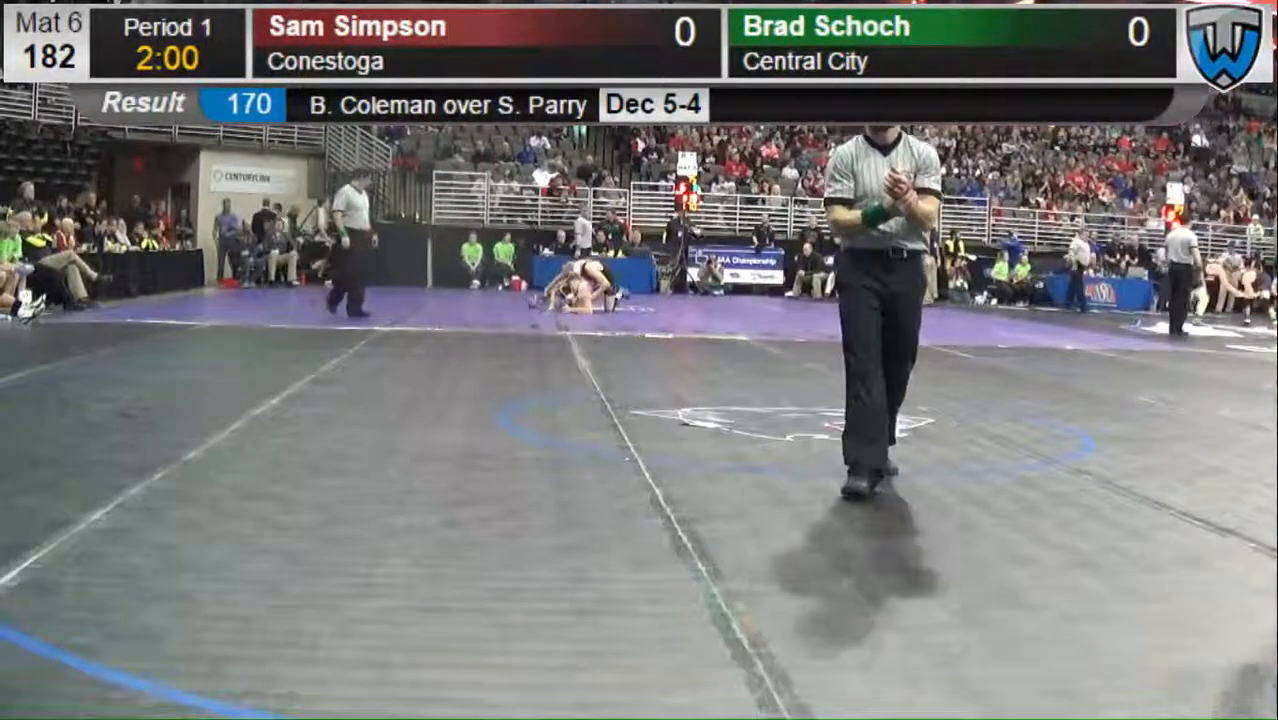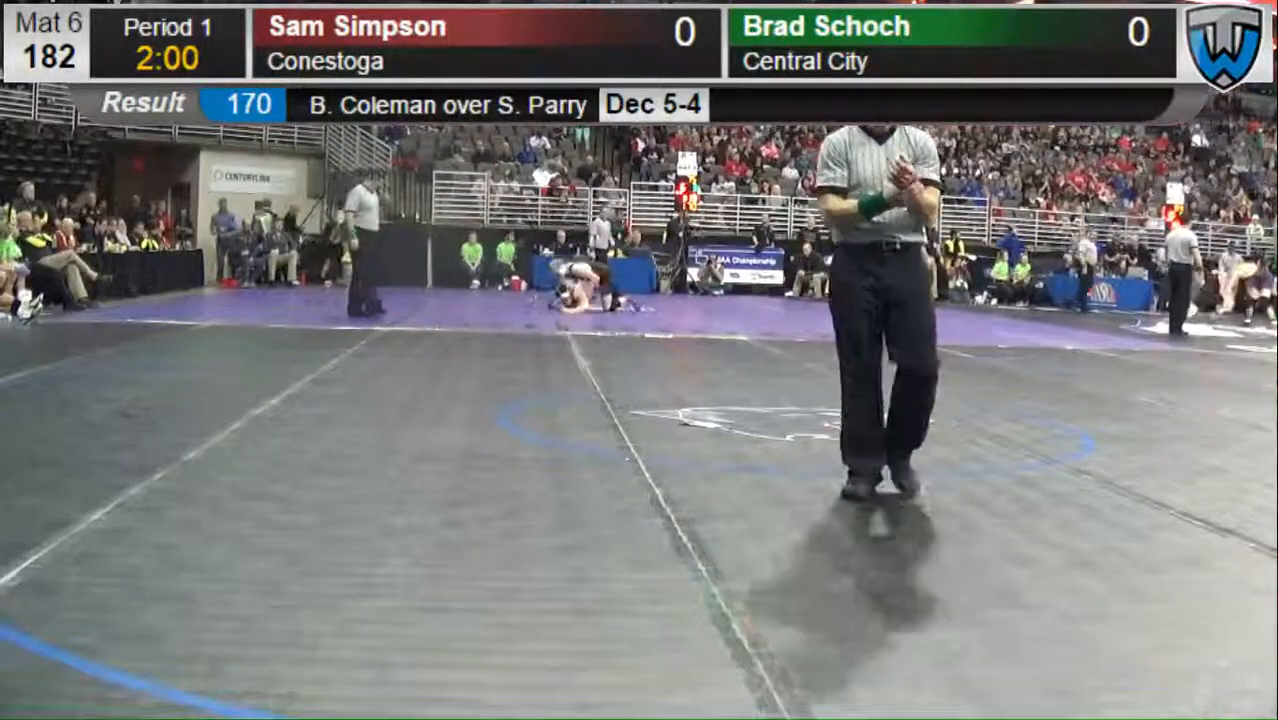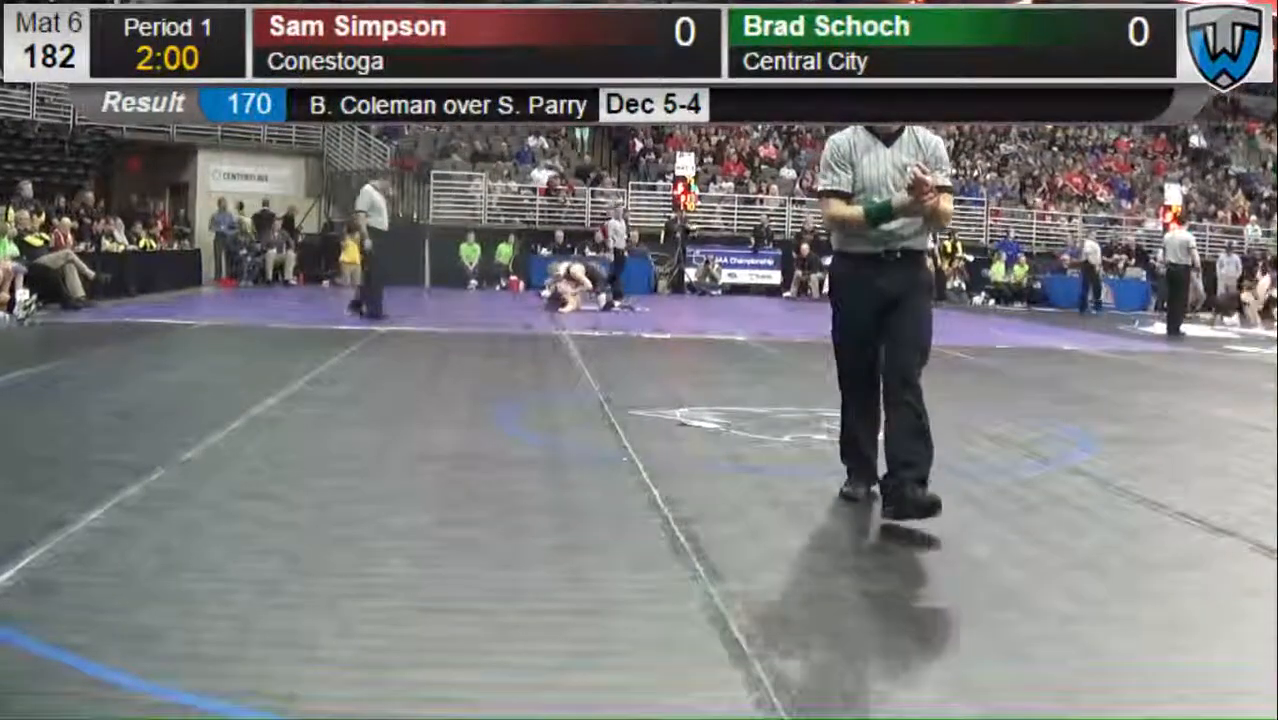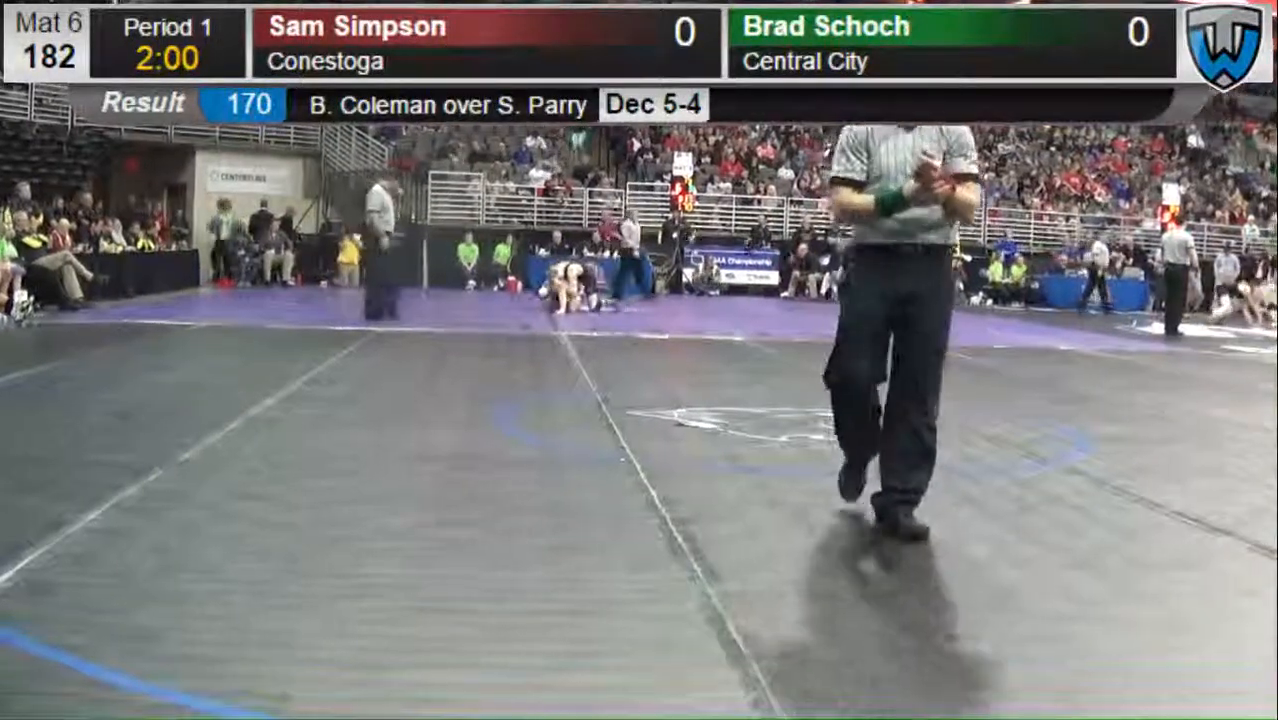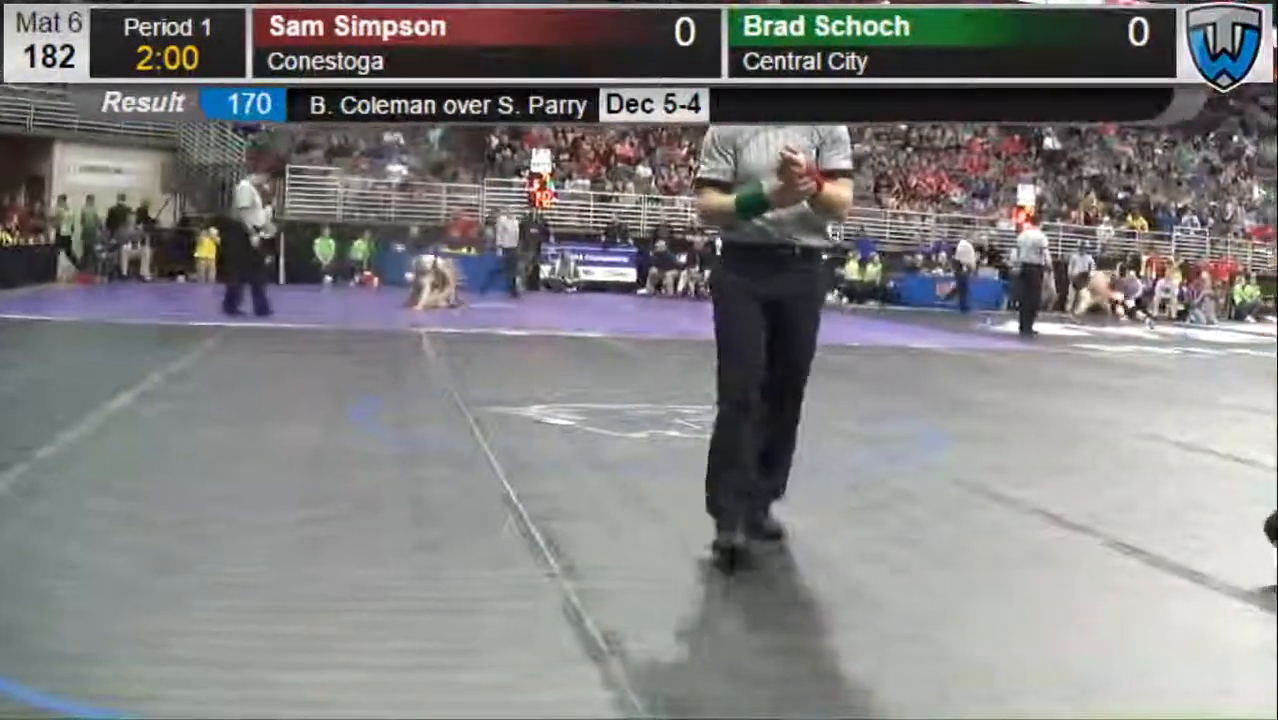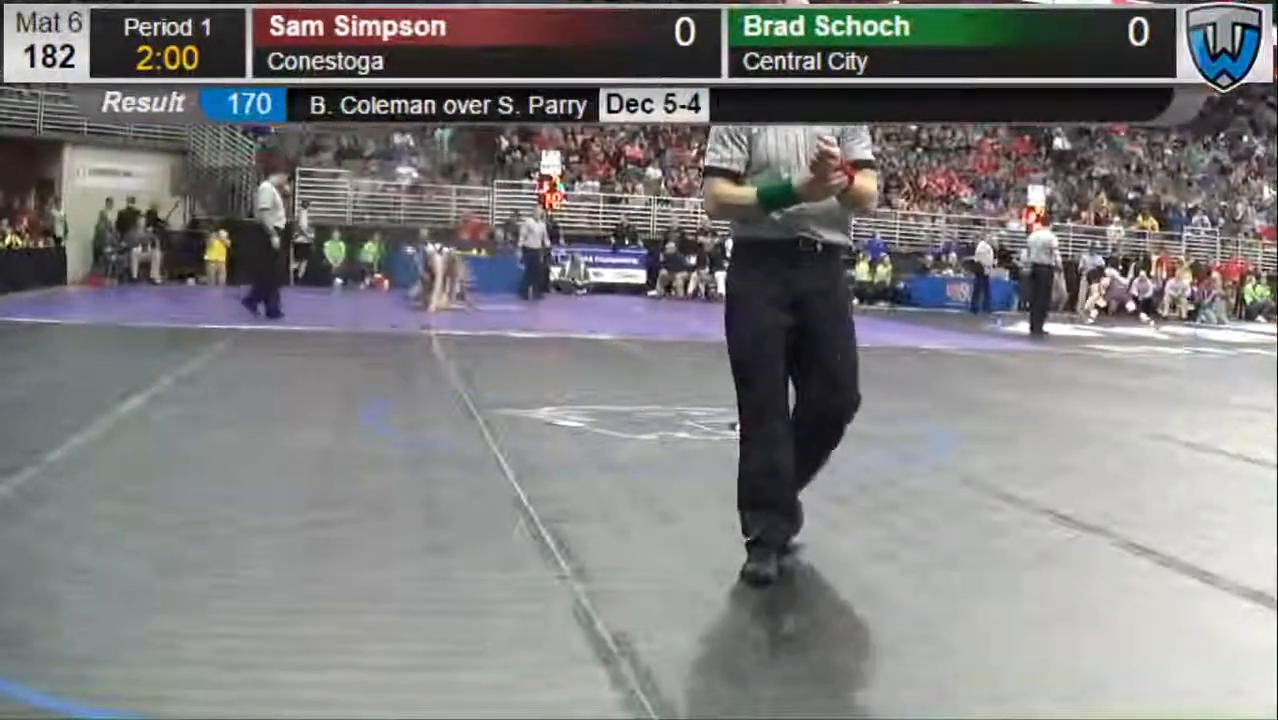
dt=0.3s
person 1, frame 1
left shoulder: (923, 154)
right shoulder: (845, 155)
left elbow: (928, 219)
right elbow: (837, 220)
left wrist: (908, 201)
right wrist: (884, 209)
left hip: (907, 269)
right hip: (860, 268)
left knee: (897, 365)
right knee: (863, 365)
left ankle: (876, 447)
right ankle: (863, 466)
person 1, frame 2
left shoulder: (920, 142)
right shoulder: (839, 143)
left elbow: (930, 212)
right elbow: (830, 211)
left wrist: (912, 191)
right wrist: (884, 200)
left hip: (907, 264)
right hip: (854, 265)
left knee: (921, 367)
right knee: (859, 371)
left ankle: (898, 451)
right ankle: (862, 468)
person 1, frame 3
left shoulder: (929, 144)
right shoulder: (842, 145)
left elbow: (944, 219)
right elbow: (833, 215)
left wrist: (929, 201)
right wrist: (893, 208)
left hip: (909, 272)
right hip: (855, 272)
left knee: (905, 377)
right knee: (857, 377)
left ankle: (905, 486)
right ankle: (860, 470)
person 1, frame 4
left shoulder: (955, 133)
right shoulder: (860, 131)
left elbow: (970, 208)
right elbow: (842, 204)
left wrist: (944, 190)
right wrist: (903, 197)
left hip: (931, 269)
right hip: (871, 265)
left knee: (918, 389)
right knee: (849, 377)
left ankle: (898, 501)
right ankle: (858, 453)
person 1, frame 5
left shoulder: (828, 127)
right shoulder: (728, 127)
left elbow: (841, 205)
right elbow: (707, 206)
left wrist: (810, 186)
right wrist: (765, 198)
left hip: (803, 271)
right hip: (742, 269)
left knee: (785, 393)
right knee: (740, 392)
left ankle: (758, 501)
right ankle: (731, 517)
person 1, frame 6
left shoulder: (847, 120)
right shoulder: (737, 119)
left elbow: (867, 199)
right elbow: (717, 198)
left wrist: (842, 181)
right wrist: (793, 191)
left hip: (826, 269)
right hip: (759, 270)
left knee: (838, 400)
right knee: (763, 407)
left ankle: (782, 490)
right ankle: (766, 536)
